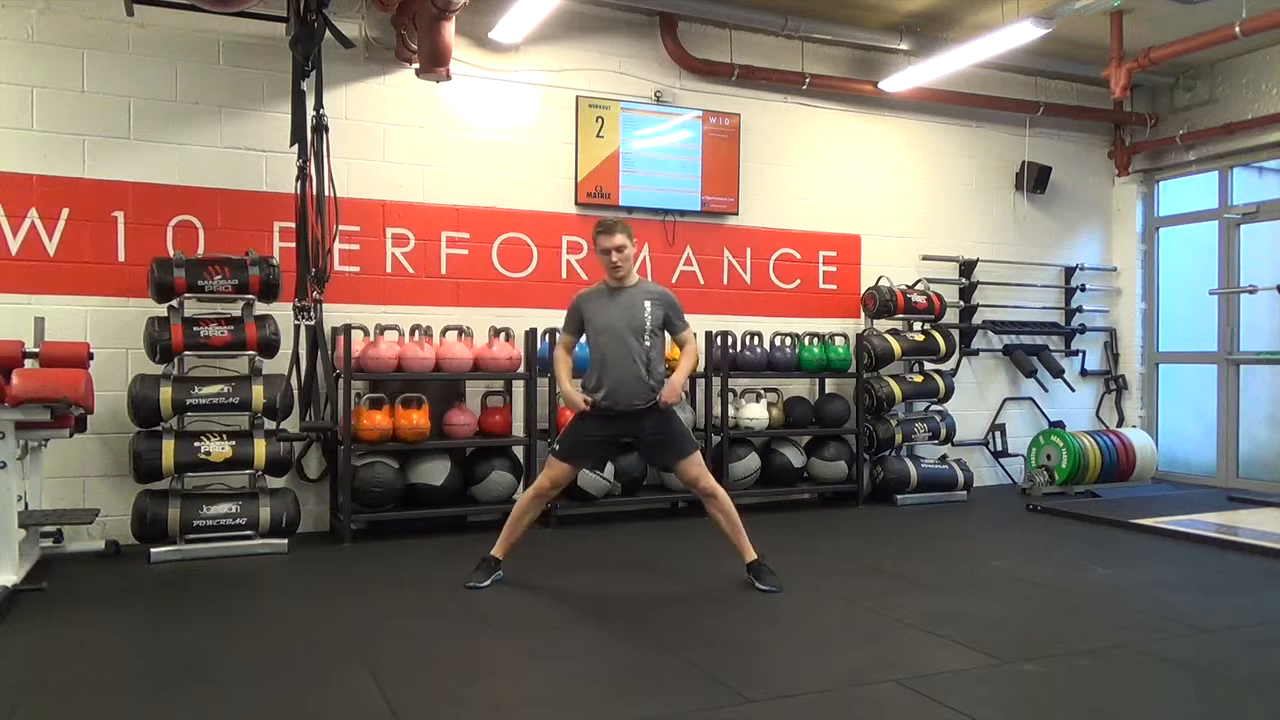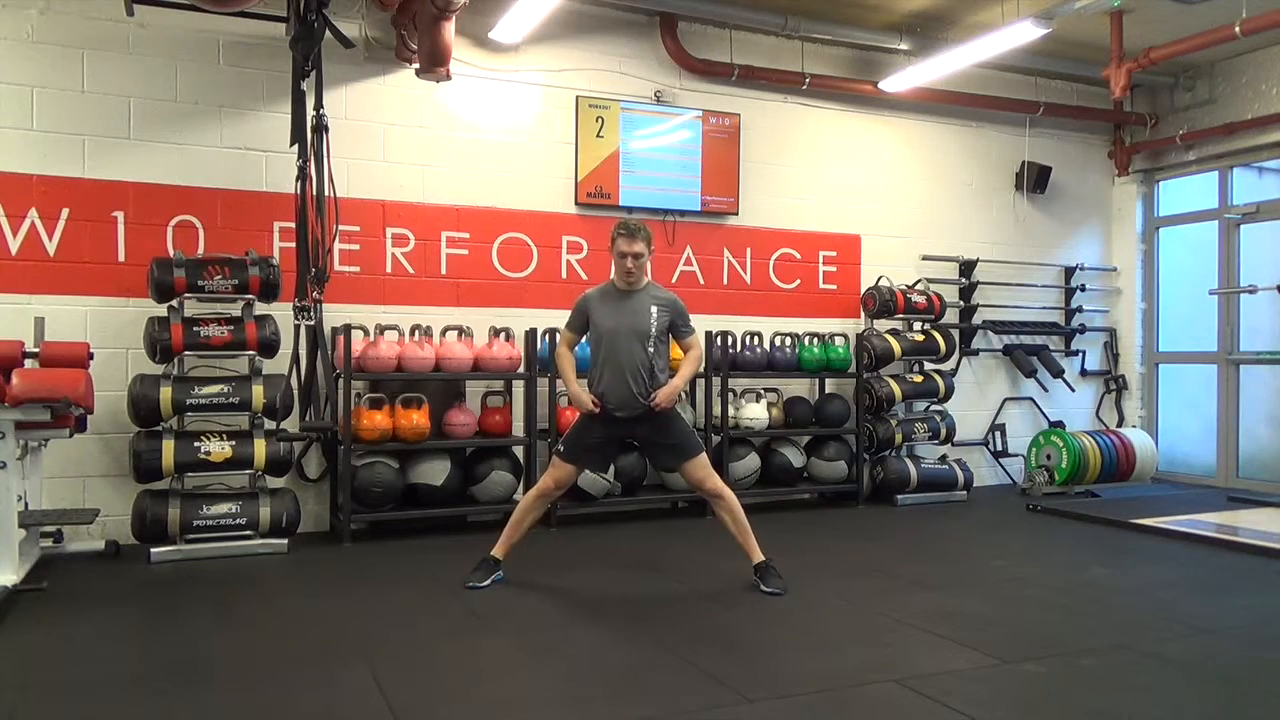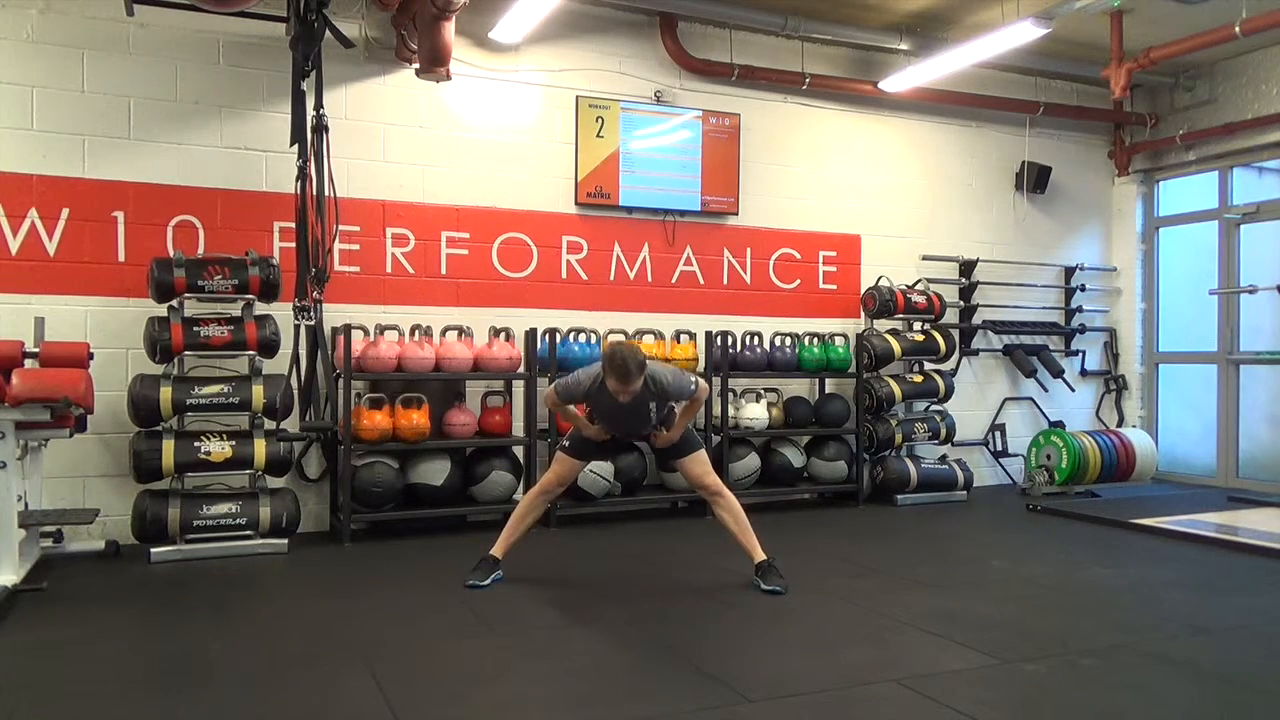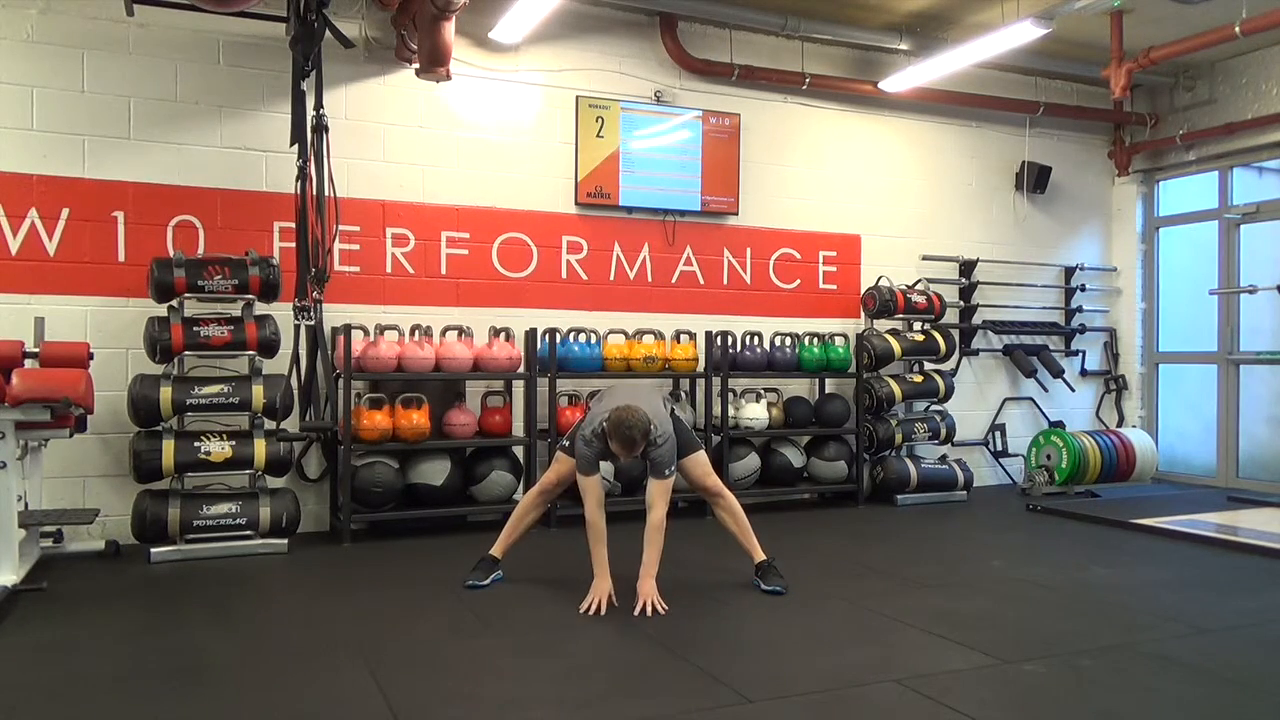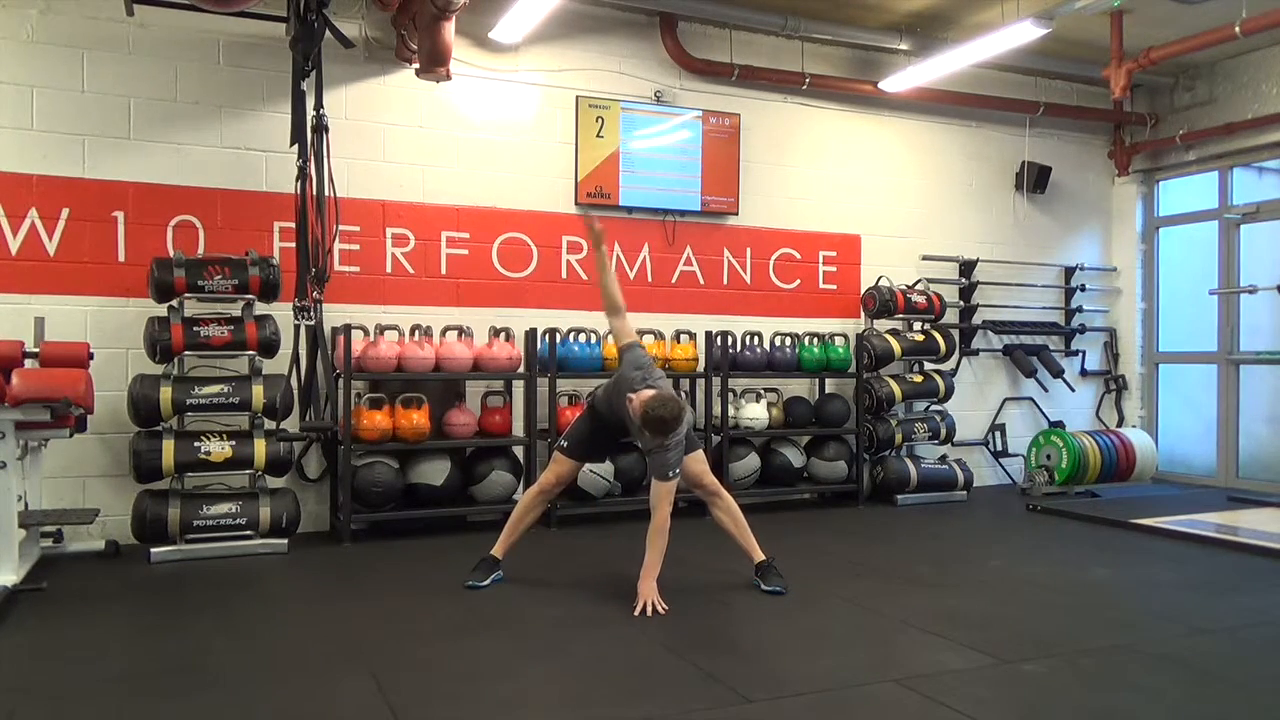
dt=1s
person 1, frame 1
left shoulder: (660, 297)
right shoulder: (585, 301)
left elbow: (689, 345)
right elbow: (563, 348)
left wrist: (678, 379)
right wrist: (567, 389)
left hip: (652, 411)
right hip: (597, 412)
left knee: (705, 485)
right knee: (546, 486)
left ankle: (753, 562)
right ankle: (494, 560)
person 1, frame 2
left shoulder: (667, 302)
right shoulder: (591, 300)
left elbow: (694, 350)
right elbow: (564, 346)
left wrist: (676, 385)
right wrist: (574, 389)
left hip: (655, 413)
right hip: (602, 414)
left knee: (711, 486)
right knee: (549, 486)
left ankle: (761, 564)
right ankle: (494, 560)
person 1, frame 3
left shoulder: (666, 380)
right shoulder: (585, 382)
left elbow: (702, 391)
right elbow: (551, 398)
left wrist: (672, 433)
right wrist: (588, 429)
left hip: (659, 424)
right hip: (603, 424)
left knee: (711, 485)
right knee: (549, 484)
left ankle: (762, 563)
right ankle: (493, 559)
person 1, frame 4
left shoulder: (661, 436)
right shoulder: (590, 434)
left elbow: (657, 511)
right elbow: (593, 509)
left wrist: (648, 578)
right wrist: (602, 577)
left hip: (661, 411)
right hip: (604, 414)
left knee: (712, 487)
right knee: (549, 484)
left ankle: (763, 564)
right ankle: (492, 560)
person 1, frame 5
left shoulder: (667, 443)
right shoulder: (642, 373)
left elbow: (661, 513)
right elbow: (617, 311)
left wrist: (648, 582)
right wrist: (600, 248)
left hip: (657, 425)
right hip: (604, 411)
left knee: (709, 488)
right knee: (549, 484)
left ankle: (762, 563)
right ankle: (494, 559)
